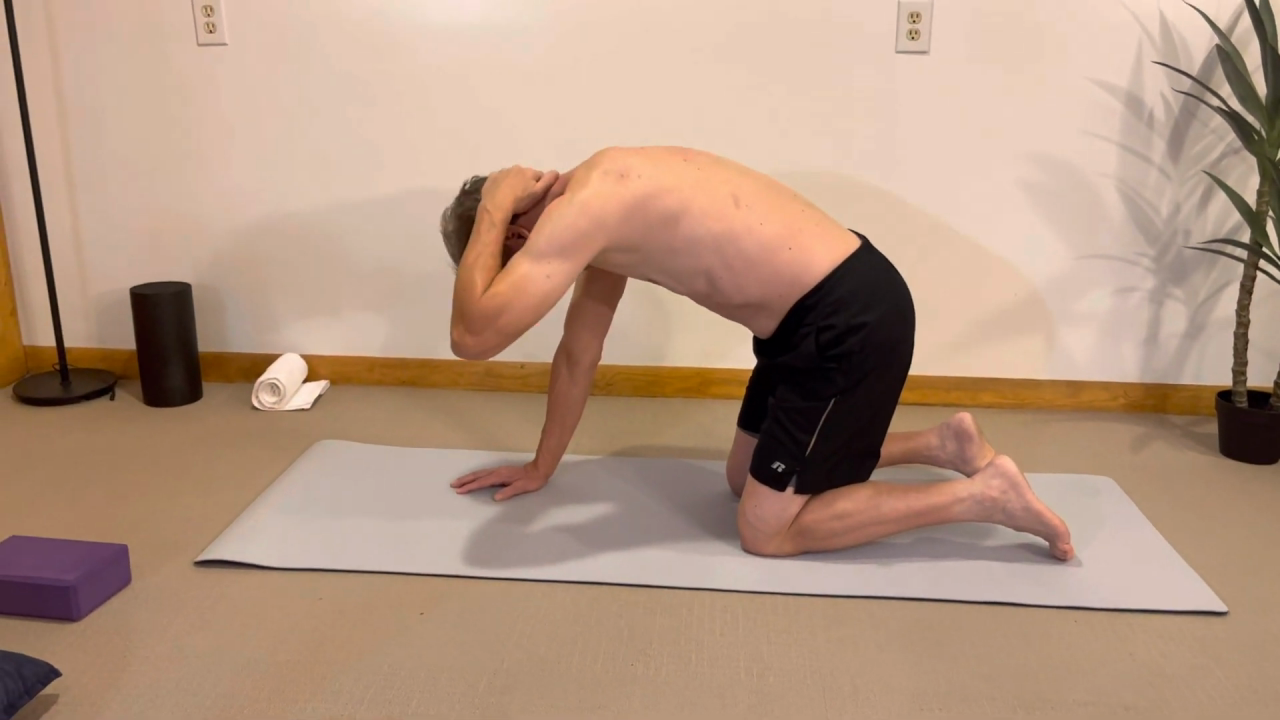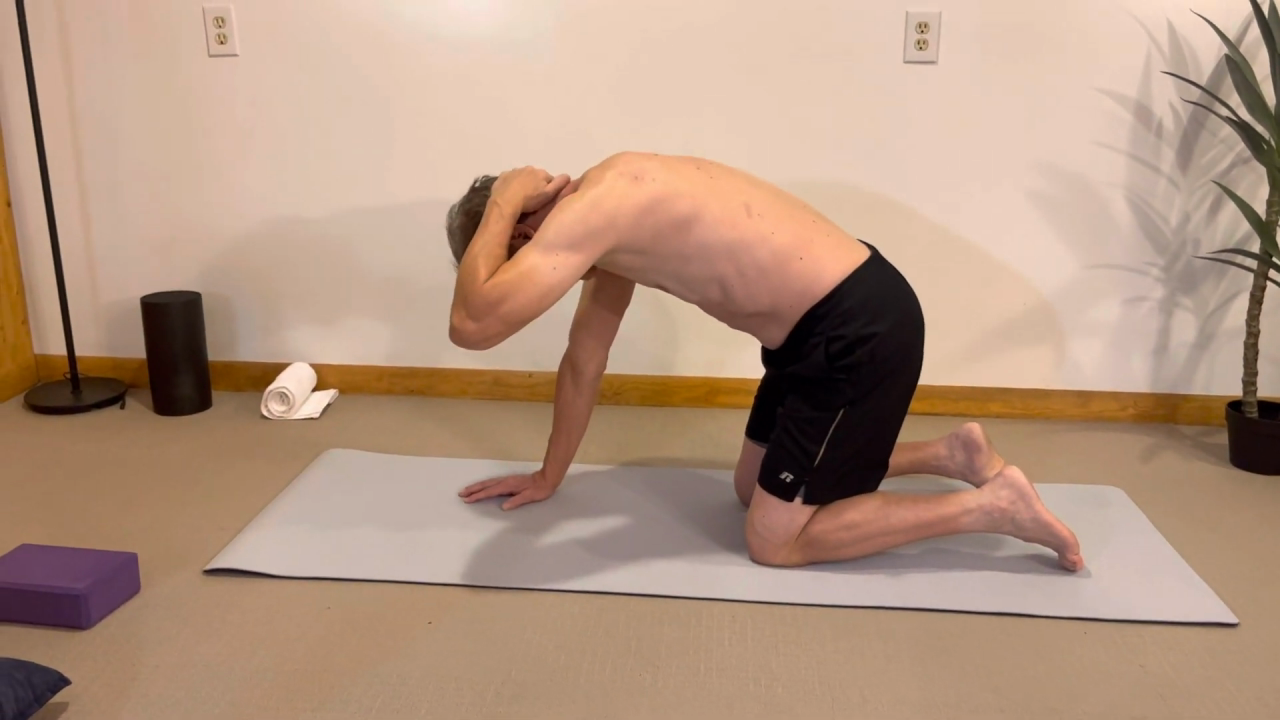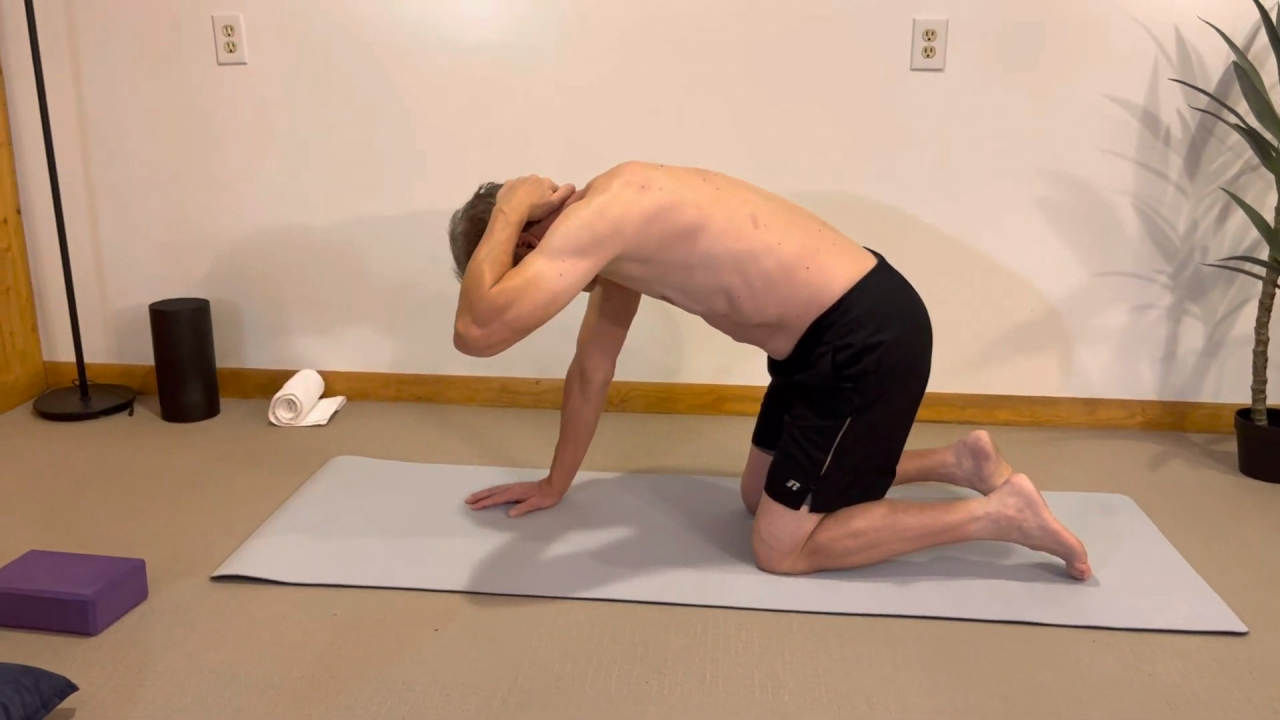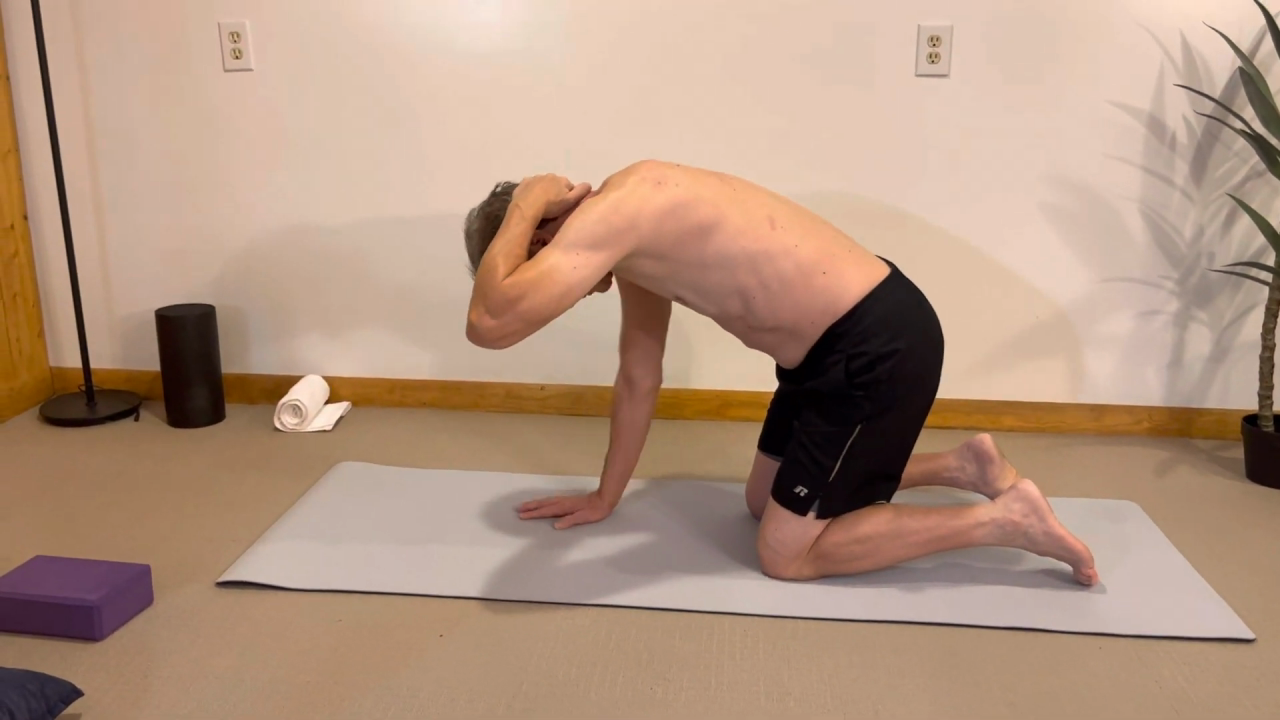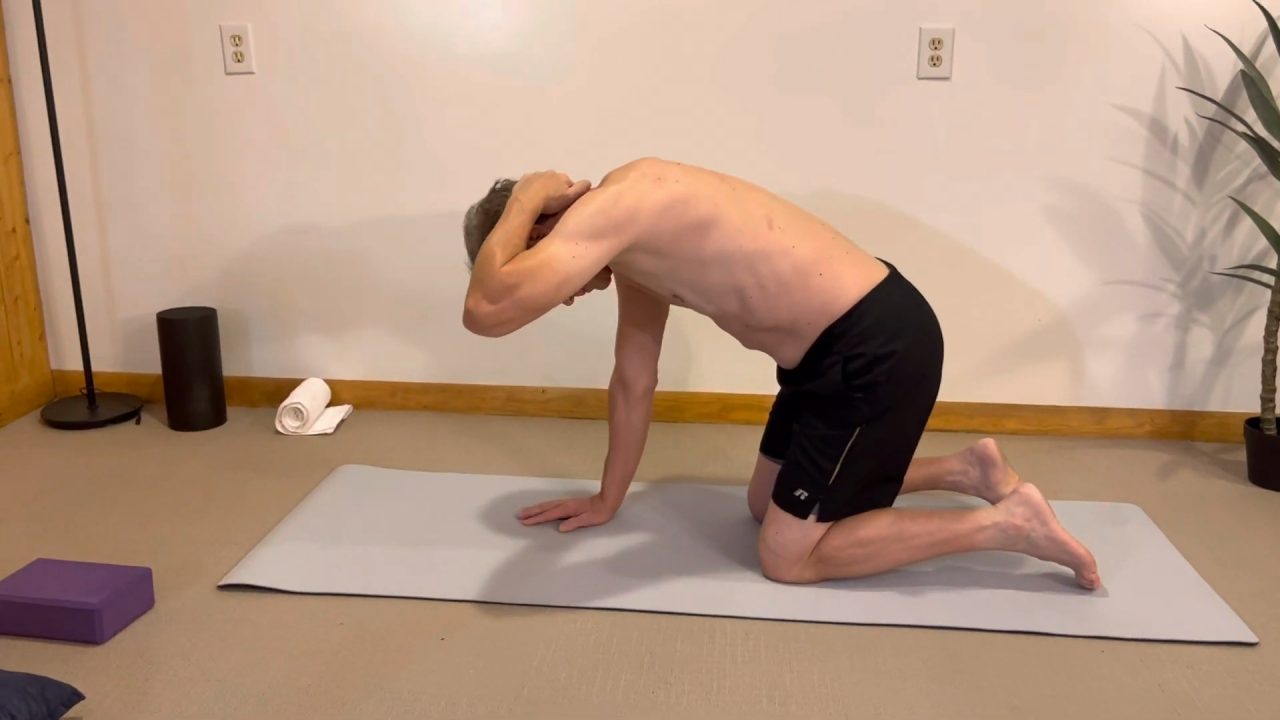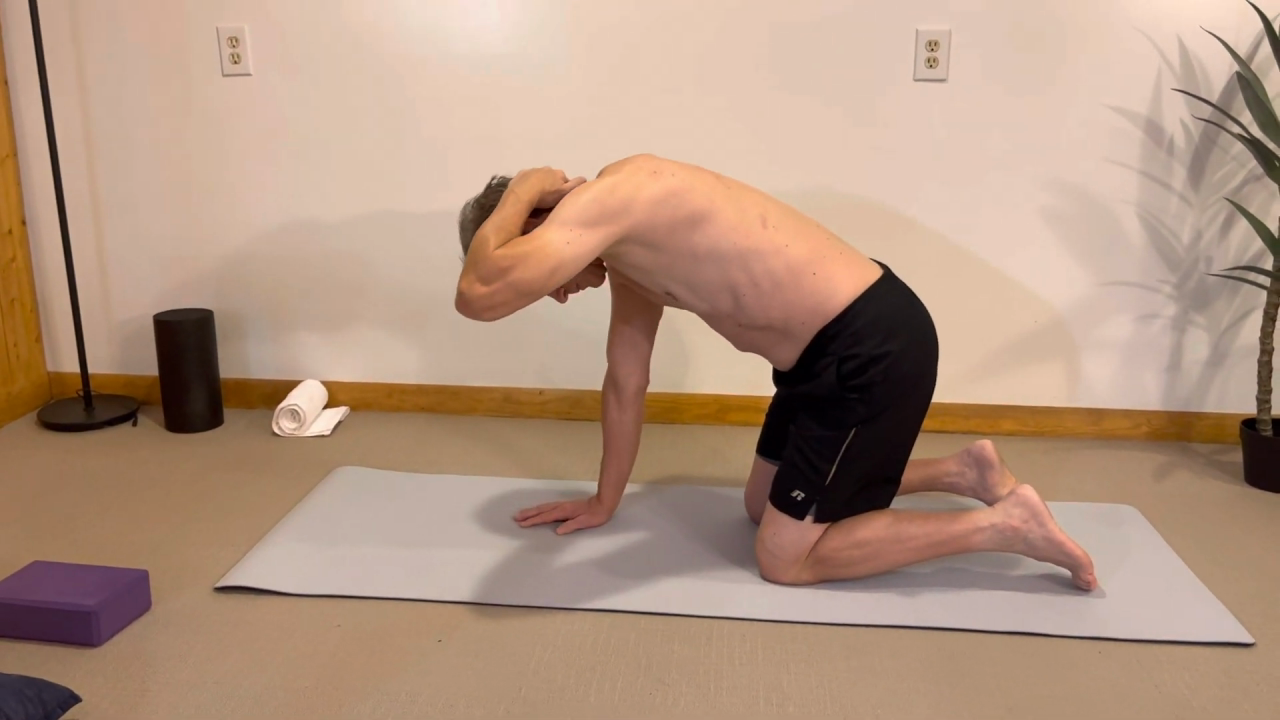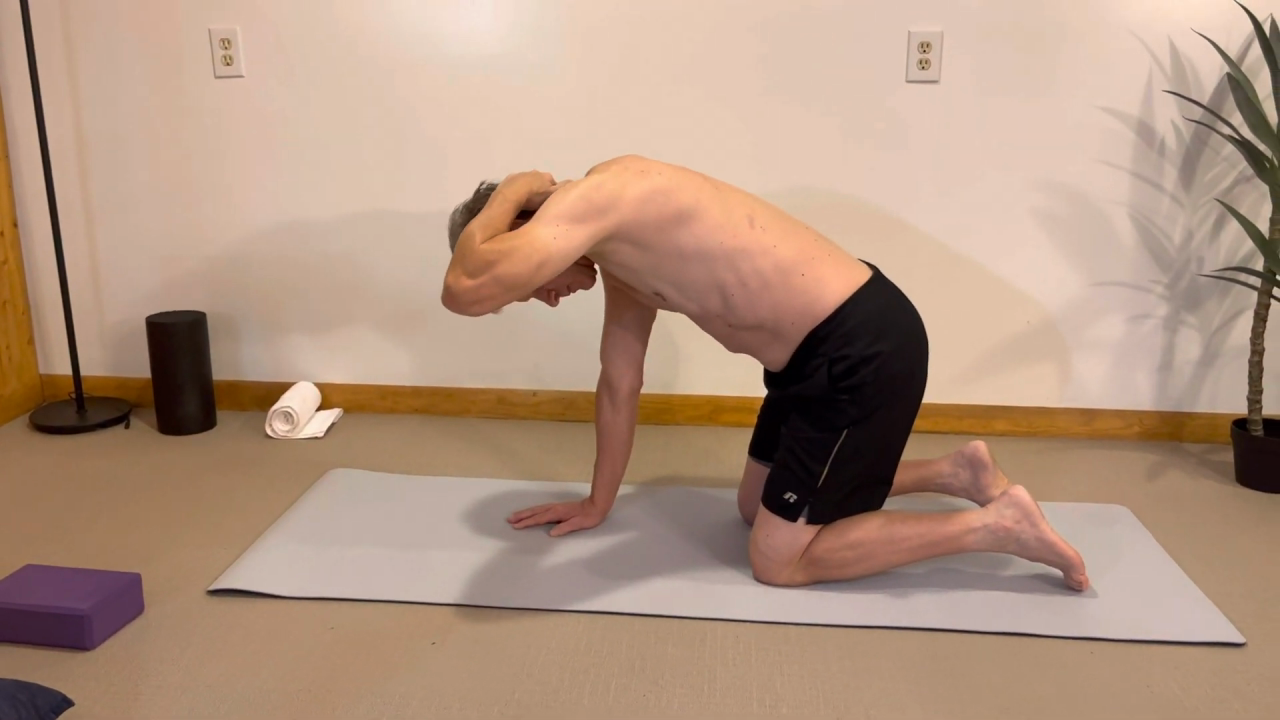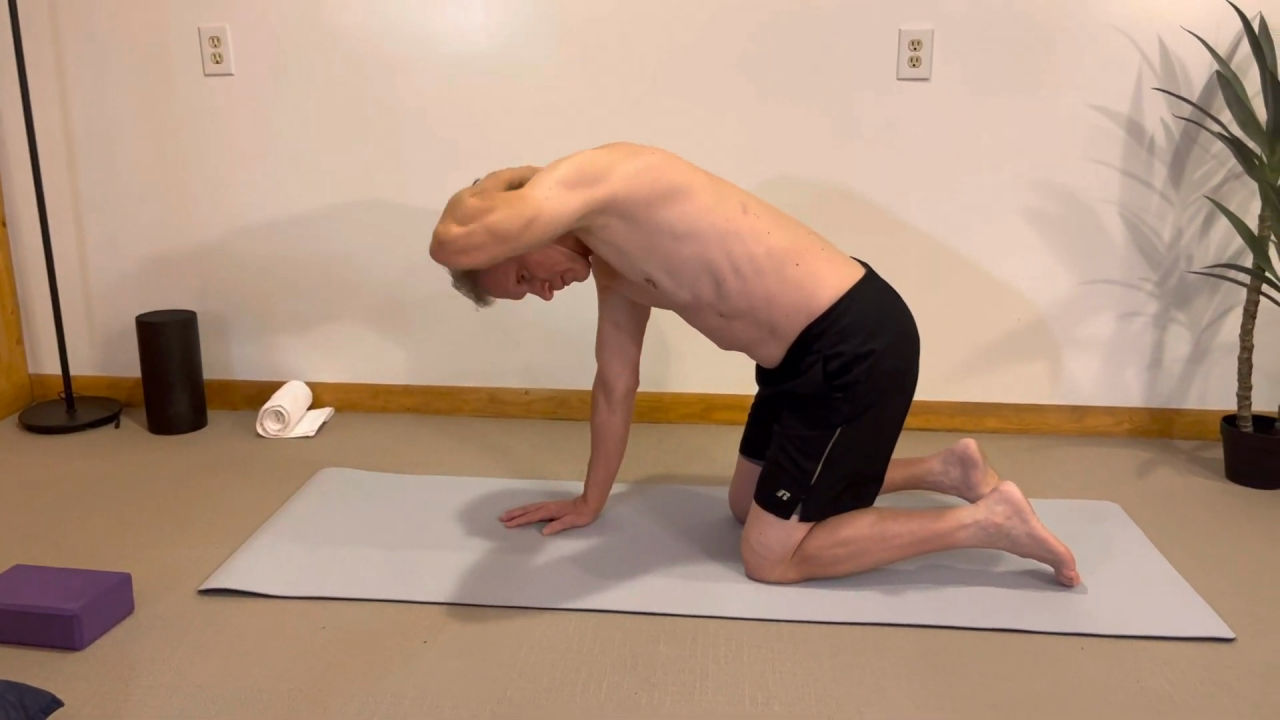
dt=0.4s
person 1, frame 1
left shoulder: (582, 207)
right shoulder: (604, 212)
left elbow: (472, 339)
right elbow: (577, 352)
left wrist: (494, 206)
right wrist: (541, 466)
left hip: (851, 317)
right hip: (823, 306)
left knee: (767, 529)
right knee: (745, 477)
left ankle: (986, 494)
right ankle: (940, 442)
person 1, frame 2
left shoulder: (594, 205)
right shoulder: (611, 222)
left elbow: (472, 325)
right elbow: (583, 362)
left wrist: (504, 200)
right wrist: (549, 477)
left hip: (861, 329)
right hip: (829, 320)
left knee: (775, 540)
right knee: (753, 488)
left ankle: (995, 506)
right ankle: (951, 454)
person 1, frame 3
left shoulder: (599, 215)
right shoulder: (615, 231)
left elbow: (476, 333)
right elbow: (590, 372)
left wrist: (508, 208)
right wrist: (555, 484)
left hip: (868, 337)
right hip: (838, 326)
left knee: (782, 547)
right knee: (761, 494)
left ankle: (1000, 512)
right ankle: (957, 460)
person 1, frame 4
left shoulder: (615, 210)
right shoulder: (632, 235)
left elbow: (490, 323)
right elbow: (638, 378)
left wrist: (526, 204)
right wrist: (605, 497)
left hip: (879, 345)
right hip: (843, 338)
left knee: (786, 552)
right knee: (764, 501)
left ankle: (1006, 519)
right ankle: (958, 466)
person 1, frame 5
left shoulder: (616, 205)
right shoulder: (629, 238)
left elbow: (486, 312)
right elbow: (633, 379)
left wrist: (524, 201)
right wrist: (607, 500)
left hip: (879, 347)
right hip: (842, 341)
left knee: (787, 555)
right knee: (767, 503)
left ankle: (1008, 522)
right ankle: (963, 468)
person 1, frame 6
left shoulder: (611, 196)
right shoulder: (624, 242)
left elbow: (480, 296)
right elbow: (625, 381)
left wrist: (524, 191)
right wrist: (603, 502)
left hip: (874, 347)
right hip: (835, 344)
left knee: (785, 557)
right knee: (763, 505)
left ankle: (1005, 524)
right ankle: (960, 471)
person 1, frame 7
left shoulder: (599, 195)
right shoulder: (619, 252)
left elbow: (465, 289)
right elbow: (619, 383)
left wrist: (513, 192)
right wrist: (596, 504)
left hip: (864, 347)
right hip: (825, 345)
left knee: (779, 558)
right knee: (757, 505)
left ankle: (998, 524)
right ankle: (955, 471)
person 1, frame 8
left shoulder: (595, 174)
right shoulder: (612, 263)
left elbow: (453, 242)
right elbow: (616, 384)
left wrist: (502, 183)
right wrist: (589, 502)
left hip: (857, 345)
right hip: (810, 348)
left knee: (770, 556)
right knee: (748, 504)
left ankle: (987, 520)
right ankle: (944, 468)
